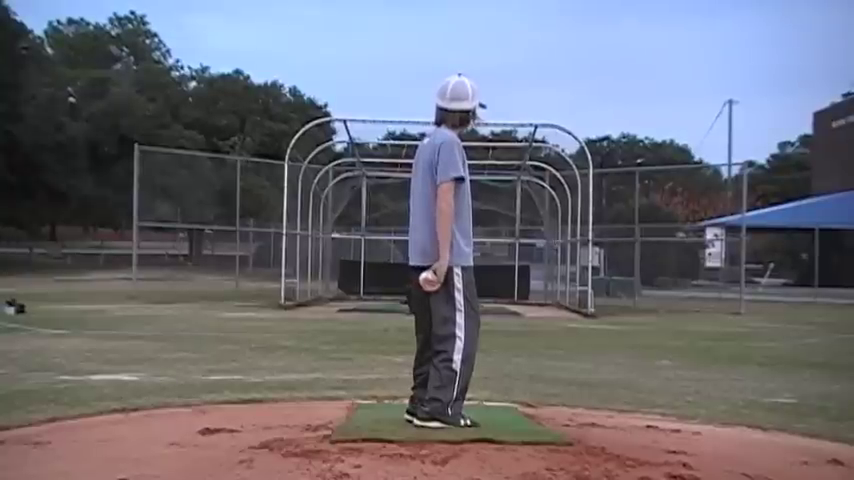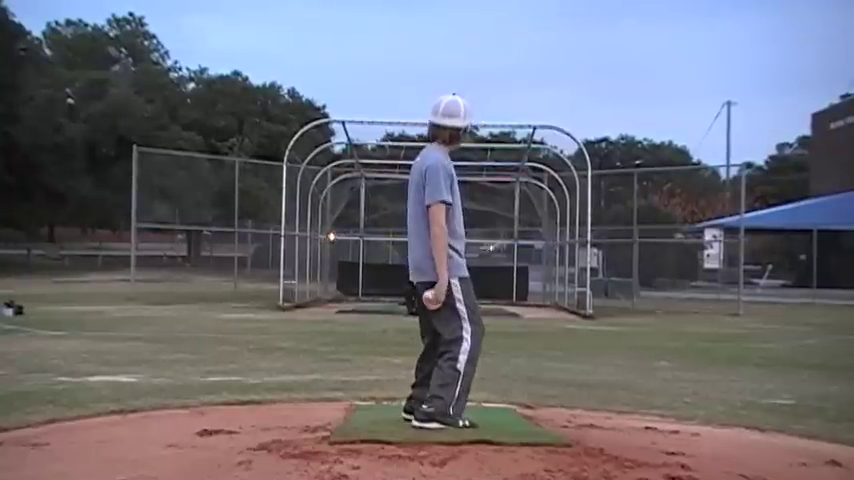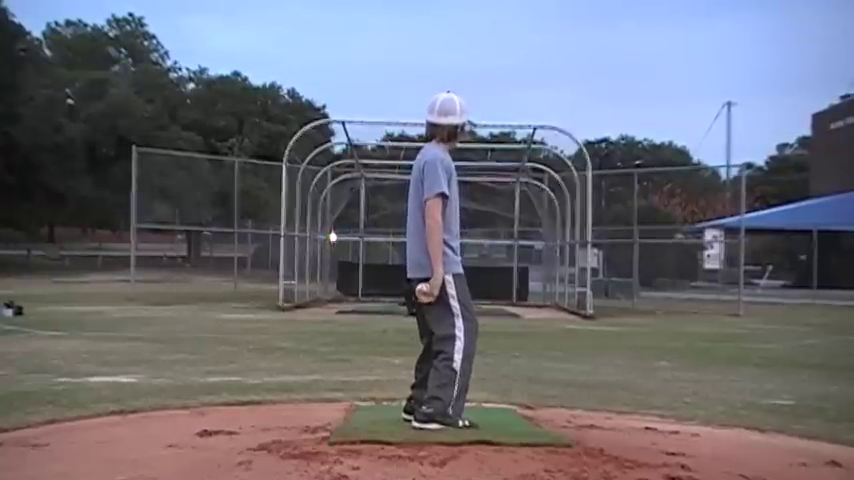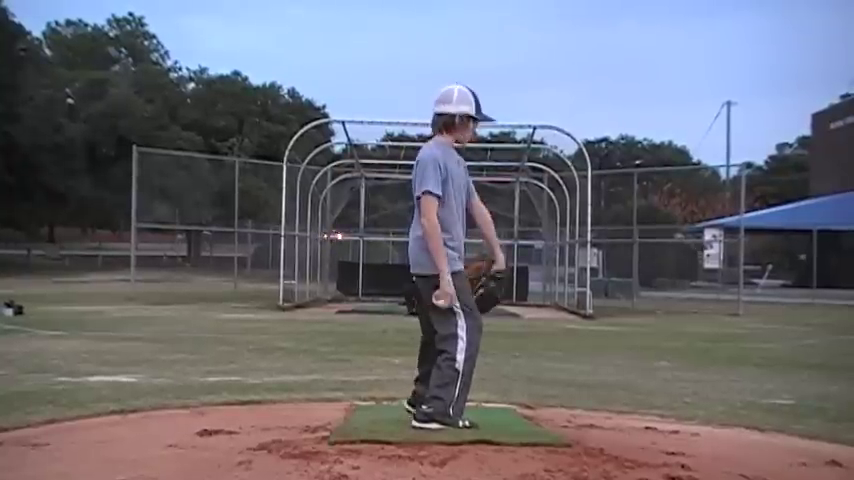
dt=0.7s
person 1, frame 1
left shoulder: (427, 143)
right shoulder: (449, 143)
right elbow: (444, 201)
right wrist: (445, 256)
left hip: (421, 256)
right hip: (448, 257)
left knee: (432, 333)
right knee: (458, 330)
left ankle: (421, 403)
right ankle: (439, 408)
person 1, frame 2
left shoulder: (424, 159)
right shoulder: (438, 163)
right elbow: (437, 222)
right wrist: (444, 276)
left hip: (424, 269)
right hip: (444, 269)
left knee: (439, 337)
right knee: (466, 334)
left ankle: (419, 402)
right ankle: (438, 409)
person 1, frame 3
left shoulder: (427, 157)
right shoulder: (437, 159)
right elbow: (433, 217)
right wrist: (439, 271)
left hip: (423, 268)
right hip: (440, 267)
left knee: (438, 336)
right knee: (460, 333)
left ankle: (419, 403)
right ankle: (438, 411)
person 1, frame 4
left shoulder: (455, 161)
right shoulder: (431, 156)
left elbow: (477, 209)
right elbow: (428, 218)
left wrist: (497, 253)
right wrist: (444, 274)
left hip: (438, 264)
right hip: (437, 264)
left knee: (441, 332)
right knee: (463, 330)
left ankle: (423, 399)
right ankle: (438, 410)
